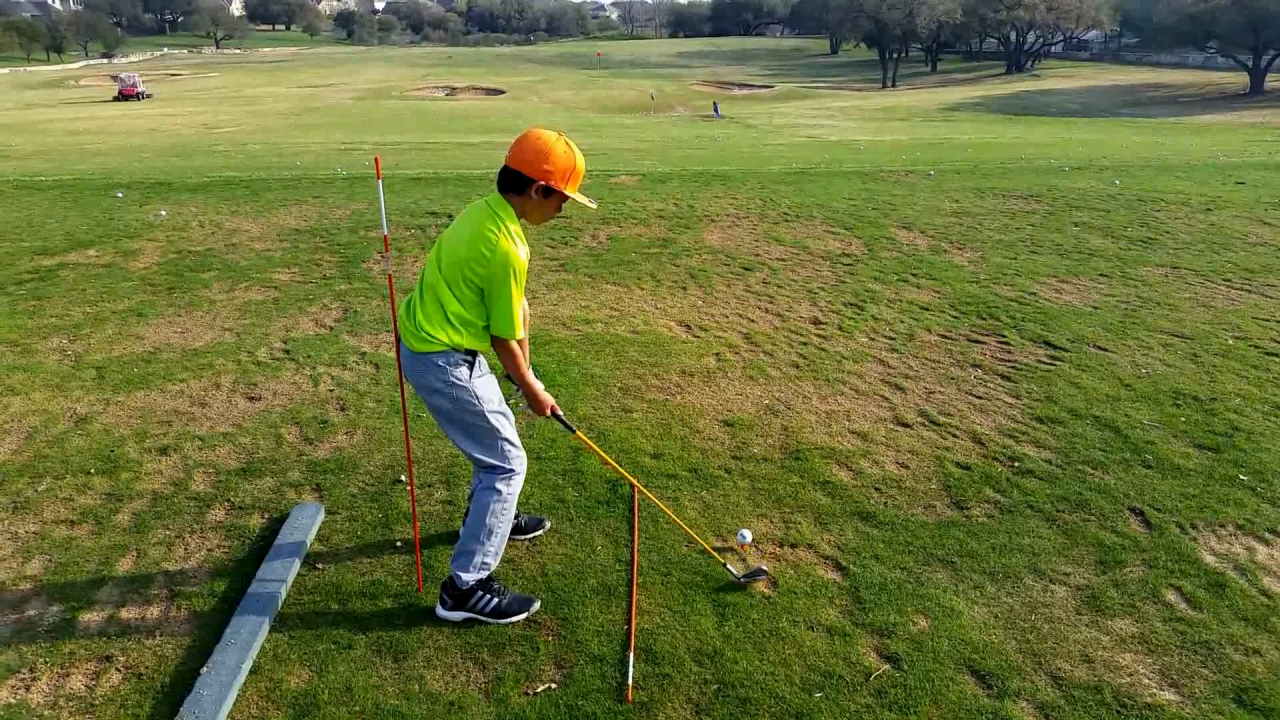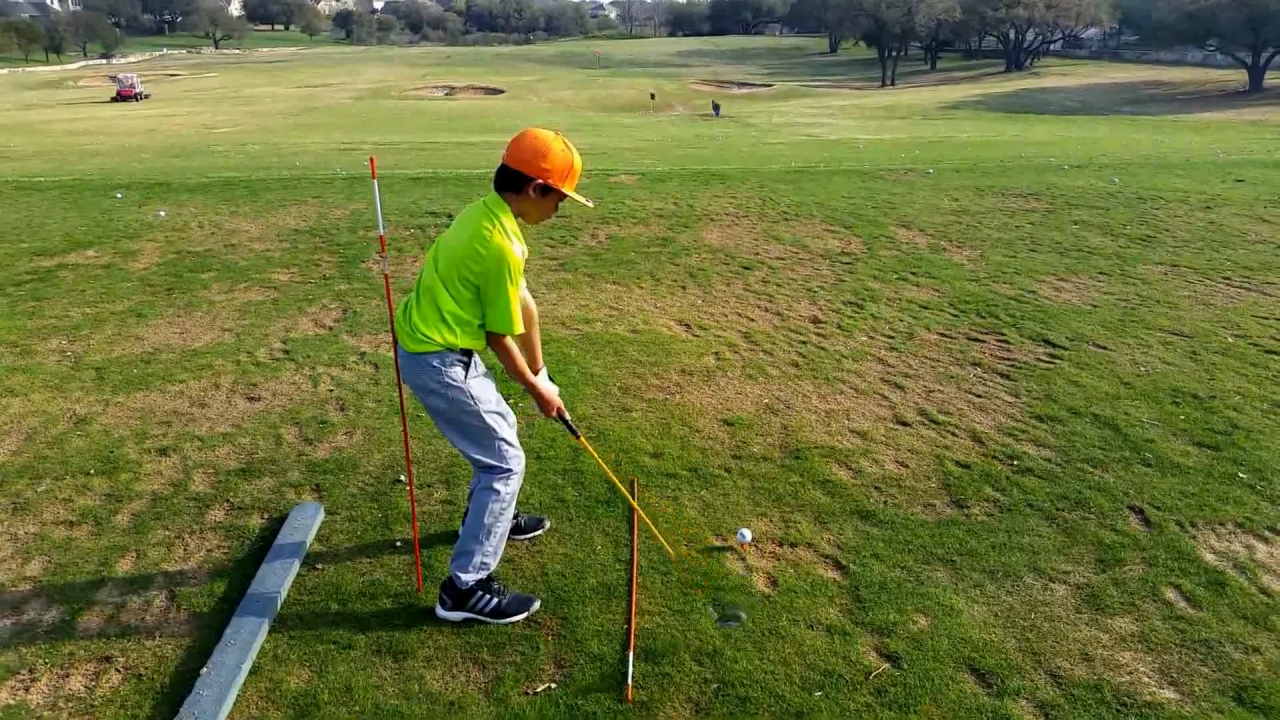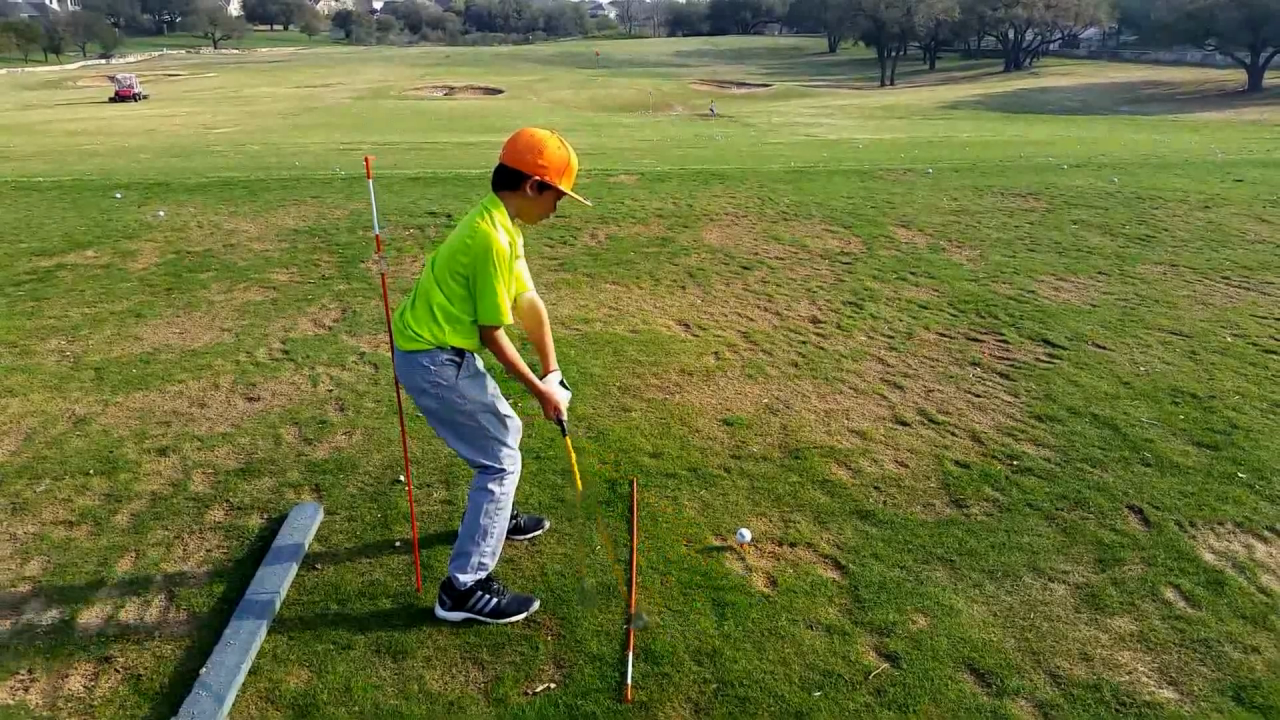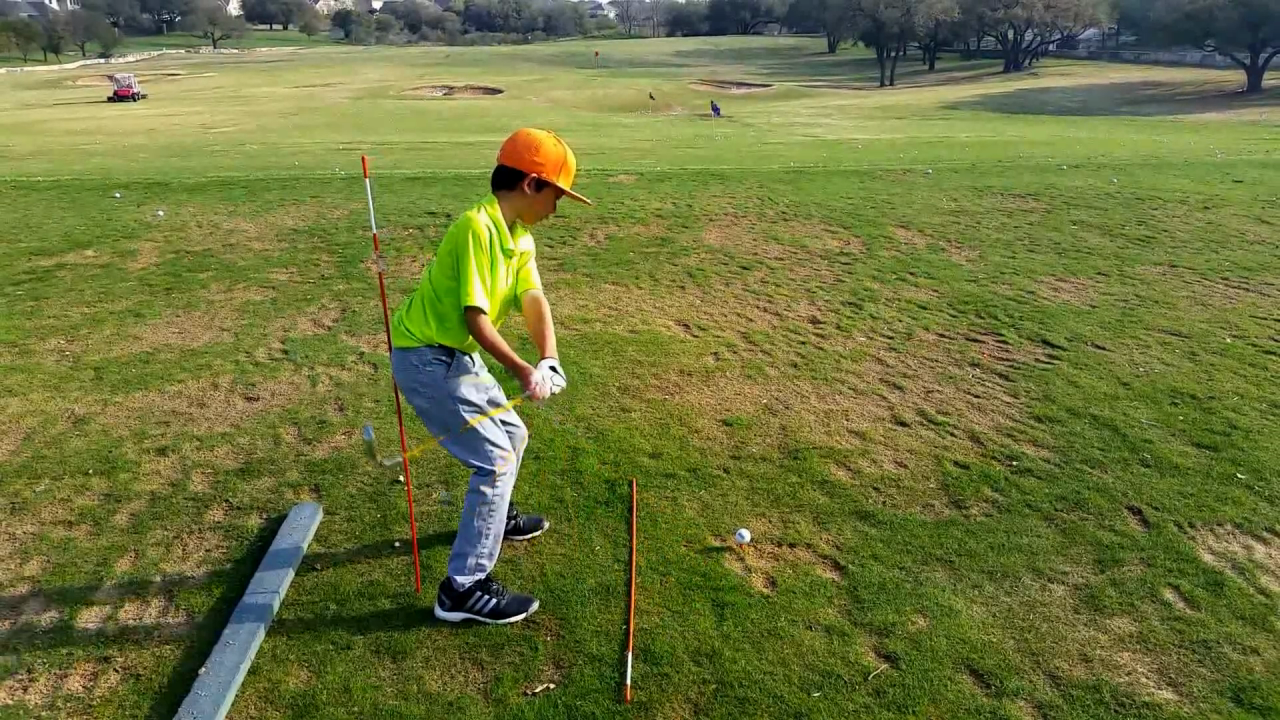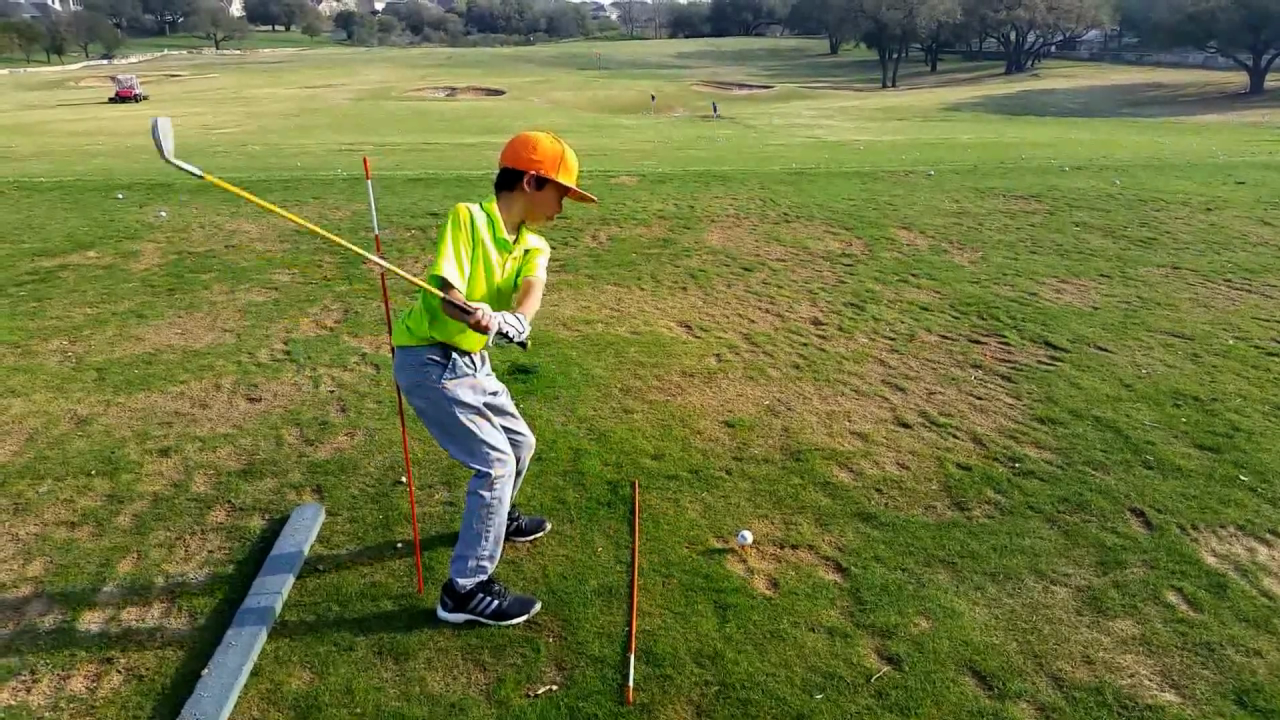
dt=1s
person 1, frame 1
left shoulder: (485, 209)
right shoulder: (505, 248)
left elbow: (516, 307)
right elbow: (504, 338)
left wrist: (527, 372)
right wrist: (531, 390)
left hip: (429, 343)
right hip: (445, 362)
left knee: (496, 434)
right knee: (507, 463)
left ankle: (489, 516)
right ankle: (466, 588)
person 1, frame 2
left shoulder: (484, 212)
right shoulder: (501, 245)
left elbow: (523, 304)
right elbow: (501, 336)
left wrist: (539, 371)
right wrist: (537, 390)
left hip: (430, 346)
right hip: (442, 363)
left knee: (501, 430)
right knee: (506, 462)
left ankle: (488, 517)
right ankle: (465, 589)
person 1, frame 3
left shoulder: (498, 223)
right shoulder: (493, 238)
left elbow: (529, 302)
right elbow: (493, 333)
left wrist: (552, 372)
right wrist: (540, 390)
left hip: (444, 352)
right hip: (435, 361)
left knee: (506, 430)
right knee: (502, 460)
left ankle: (492, 516)
right ankle: (464, 589)
person 1, frame 4
left shoulder: (521, 240)
right shoulder: (477, 226)
left elbow: (533, 301)
right elbow: (475, 318)
left wrist: (549, 360)
right wrist: (522, 370)
left hip: (458, 357)
right hip: (427, 360)
left knee: (511, 436)
right knee: (495, 459)
left ankle: (494, 516)
right ankle: (463, 589)
person 1, frame 5
left shoulder: (535, 246)
right shoulder: (468, 217)
left elbow: (532, 288)
right elbow: (446, 293)
left wrist: (514, 320)
right wrist: (476, 314)
left hip: (471, 359)
right hip: (430, 359)
left knee: (519, 443)
right knee: (495, 462)
left ankle: (496, 518)
right ankle: (466, 590)
